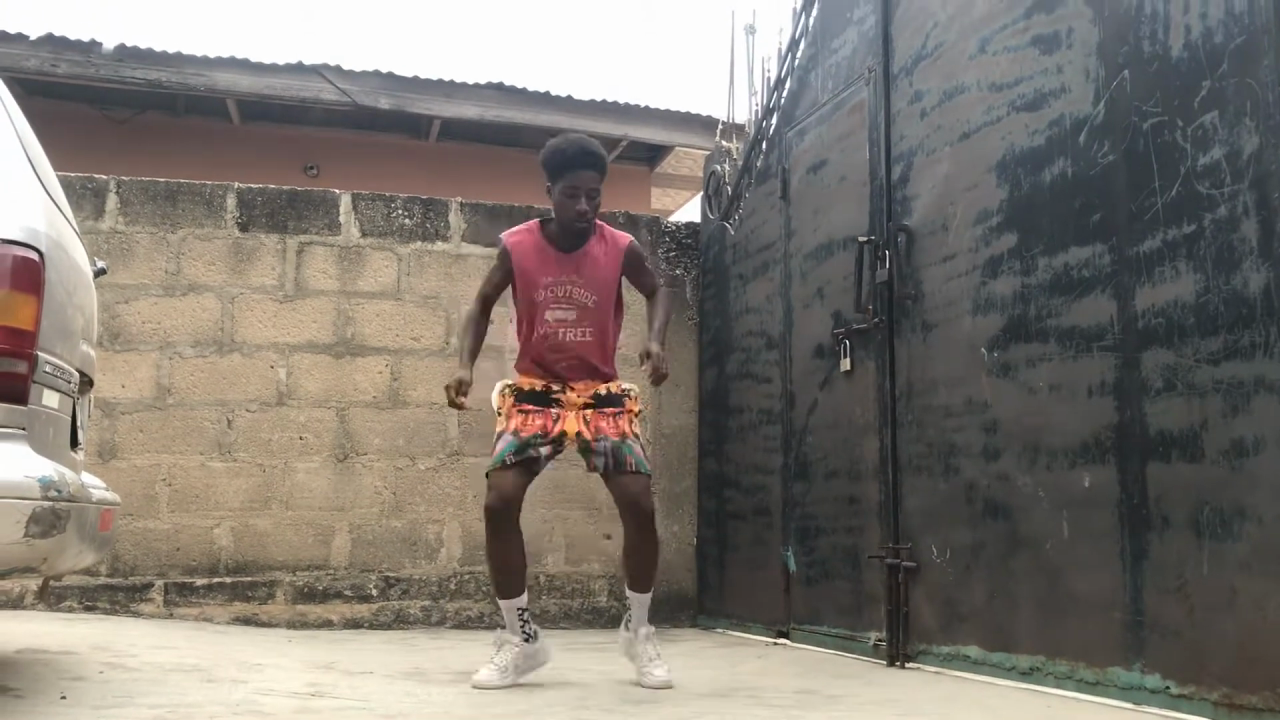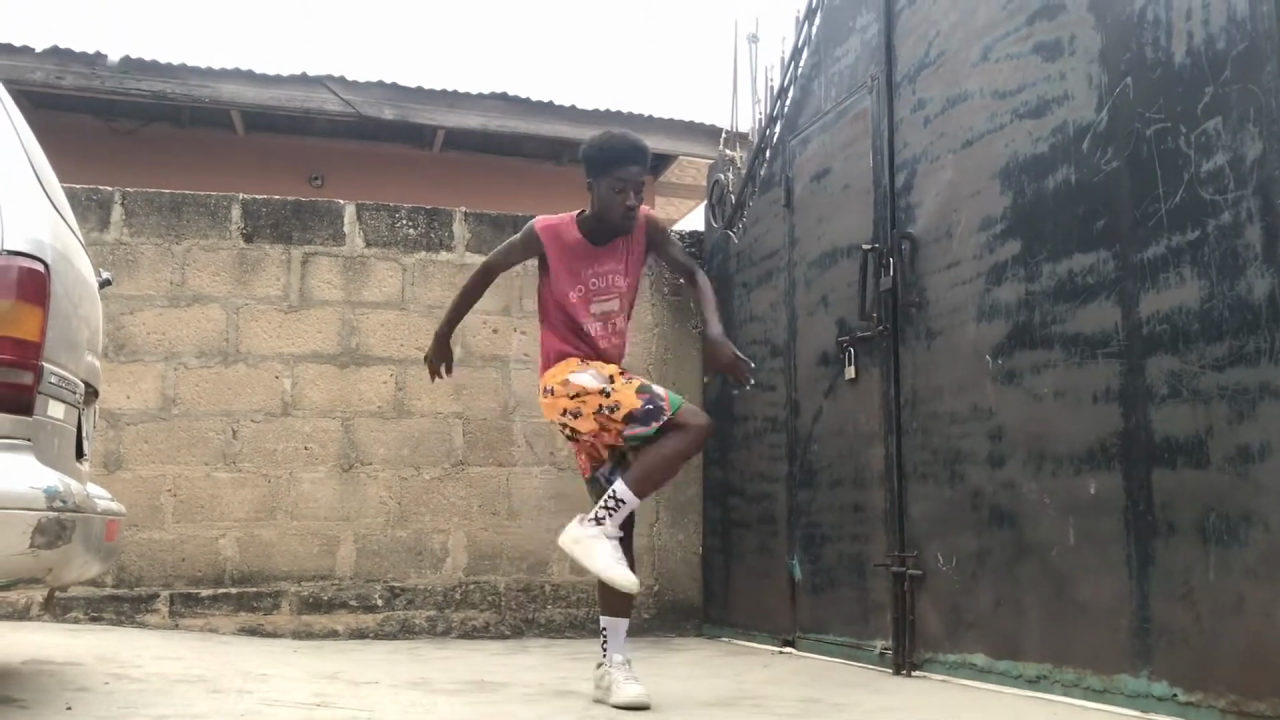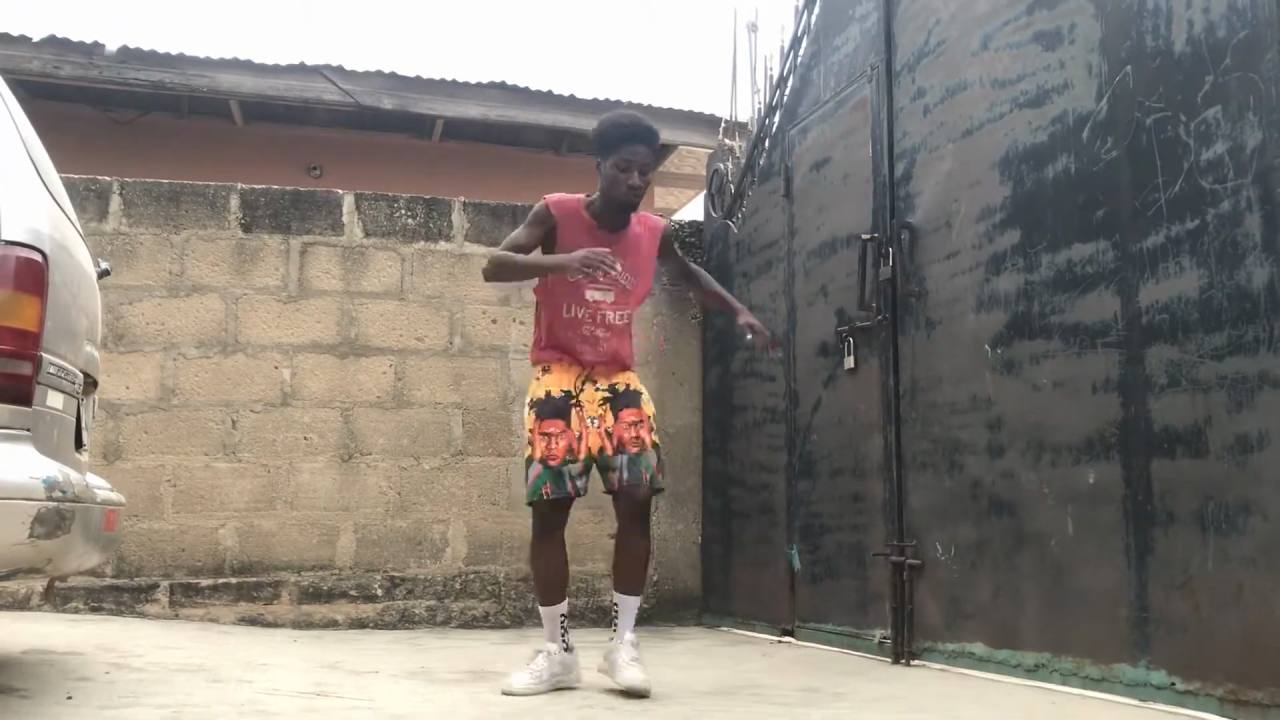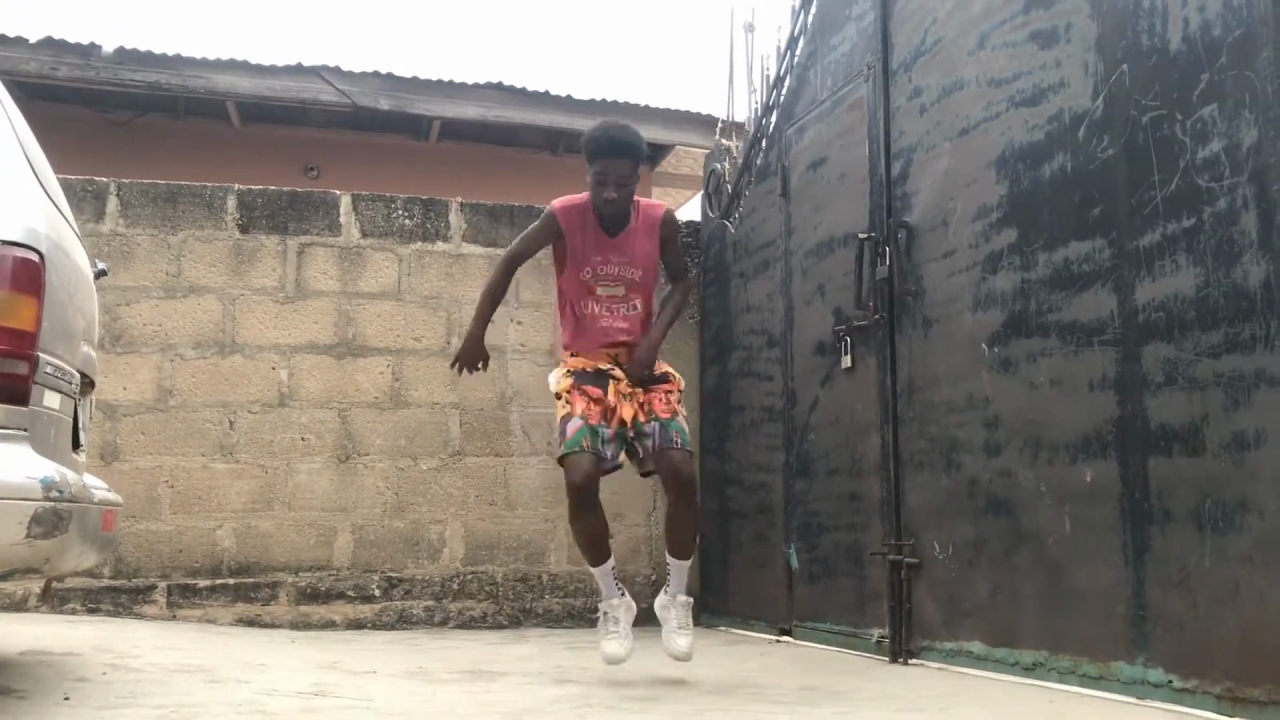
dt=0.7s
person 1, frame 1
left shoulder: (623, 248)
right shoulder: (516, 244)
left elbow: (657, 292)
right elbow: (480, 311)
left wrist: (656, 344)
right wrist: (463, 369)
left hip: (601, 395)
right hip: (535, 393)
left knee: (641, 509)
right knee: (498, 503)
left ankle: (638, 630)
right ankle: (523, 637)
person 1, frame 2
left shoulder: (645, 228)
right shoulder: (549, 233)
left elbow: (695, 275)
right elbow: (486, 269)
left wrist: (714, 333)
right wrist: (443, 334)
left hip: (611, 383)
right hip: (570, 377)
left knee: (622, 525)
right knee: (694, 425)
left ankle: (612, 664)
right ankle: (596, 523)
person 1, frame 3
left shoulder: (653, 231)
right shoulder: (556, 212)
left elbow: (690, 273)
right elbow: (494, 266)
left wrist: (740, 312)
right wrist: (554, 261)
left hip: (619, 385)
right hip: (559, 383)
left knee: (634, 502)
right knee: (547, 514)
left ankle: (622, 644)
right ankle: (556, 652)
person 1, frame 4
left shoulder: (660, 220)
right shoulder: (565, 214)
left elbow: (681, 282)
right elbow: (510, 261)
left wrist: (654, 339)
right wrist: (475, 333)
left hip: (643, 370)
right hip: (586, 372)
left knee: (682, 473)
right knee: (579, 477)
left ankle: (675, 596)
right ankle: (612, 600)
